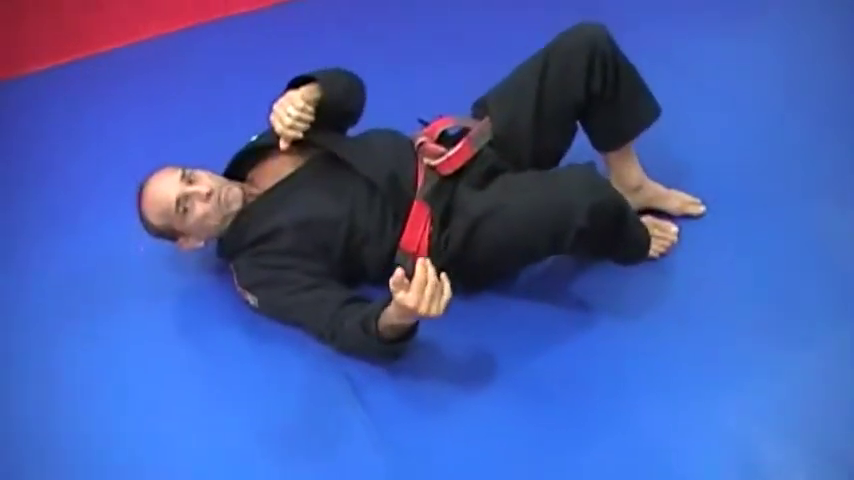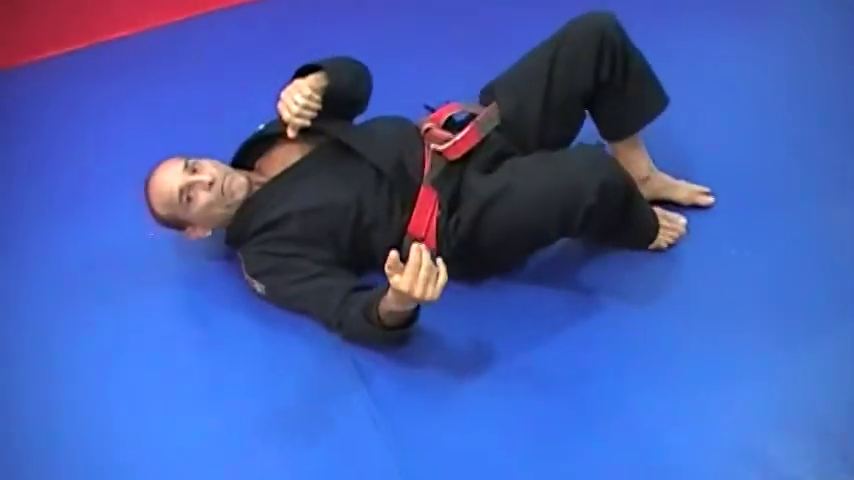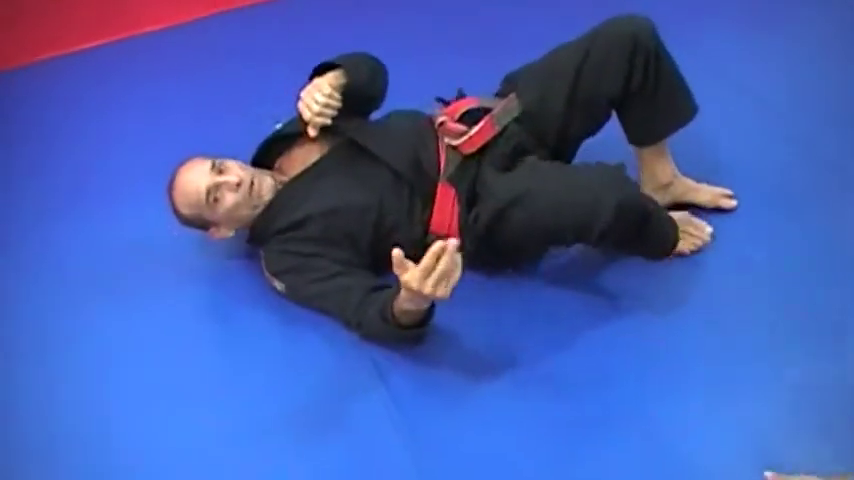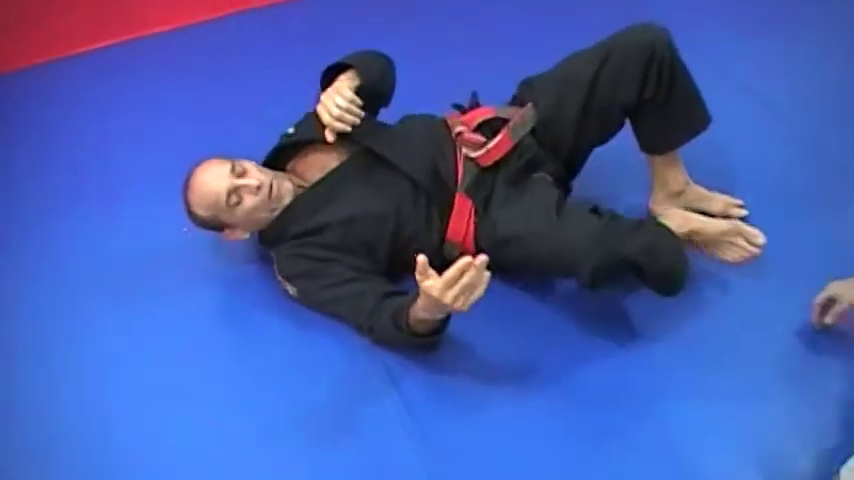
dt=0.2s
person 1, frame 1
left shoulder: (269, 149)
right shoulder: (260, 266)
left elbow: (349, 91)
right elbow: (345, 323)
left wrist: (304, 95)
right wrist: (397, 317)
left hip: (464, 149)
right hip: (458, 236)
left knee: (585, 45)
right knee: (582, 198)
left ankle: (629, 182)
right ankle: (630, 238)
person 1, frame 2
left shoulder: (275, 139)
right shoulder: (267, 253)
left elbow: (355, 80)
right elbow: (352, 313)
left wrist: (311, 82)
right wrist: (396, 303)
left hip: (469, 138)
right hip: (466, 222)
left knee: (595, 34)
right knee: (590, 177)
left ankle: (638, 173)
right ankle: (640, 228)
person 1, frame 3
left shoulder: (294, 138)
right shoulder: (288, 252)
left elbow: (370, 74)
right elbow: (371, 313)
left wrist: (329, 80)
right wrist: (410, 301)
left hip: (487, 128)
right hip: (485, 214)
left knee: (628, 37)
right knee: (603, 197)
left ankle: (659, 179)
right ankle: (661, 232)
person 1, frame 4
left shoulder: (308, 139)
right shoulder: (301, 259)
left elbow: (380, 70)
right elbow: (384, 318)
left wrist: (344, 83)
right wrist: (428, 308)
left hip: (498, 133)
right hip: (493, 218)
left knee: (645, 46)
right knee: (593, 248)
left ankle: (671, 188)
right ankle: (673, 231)
